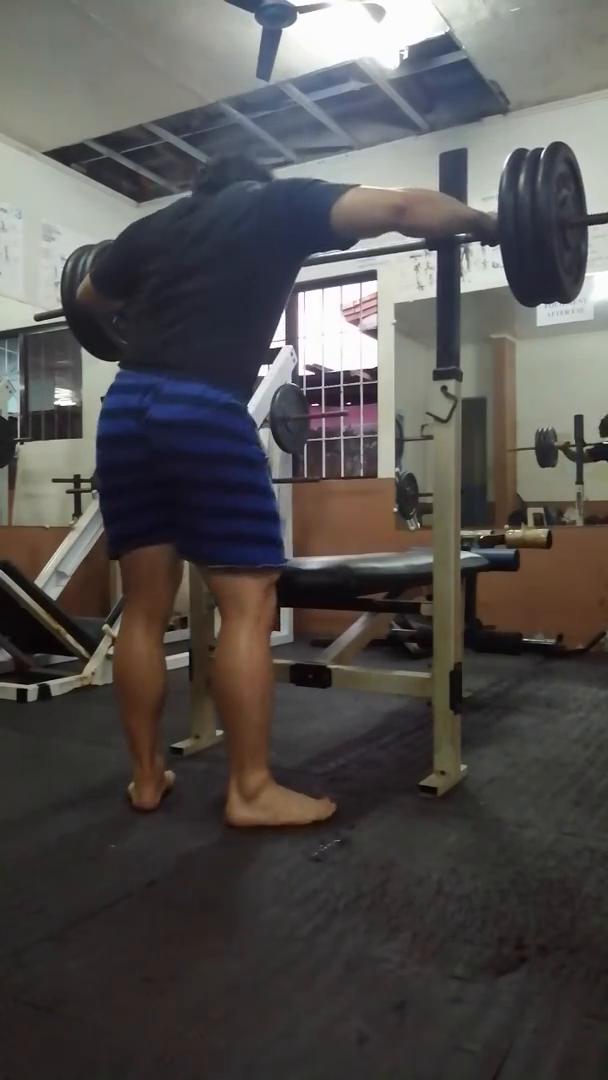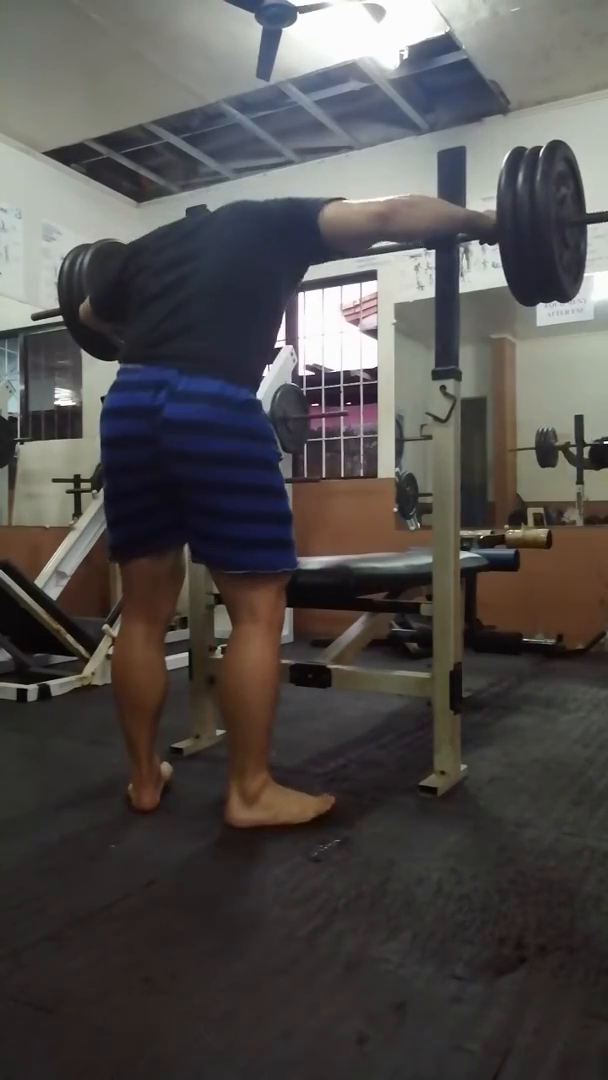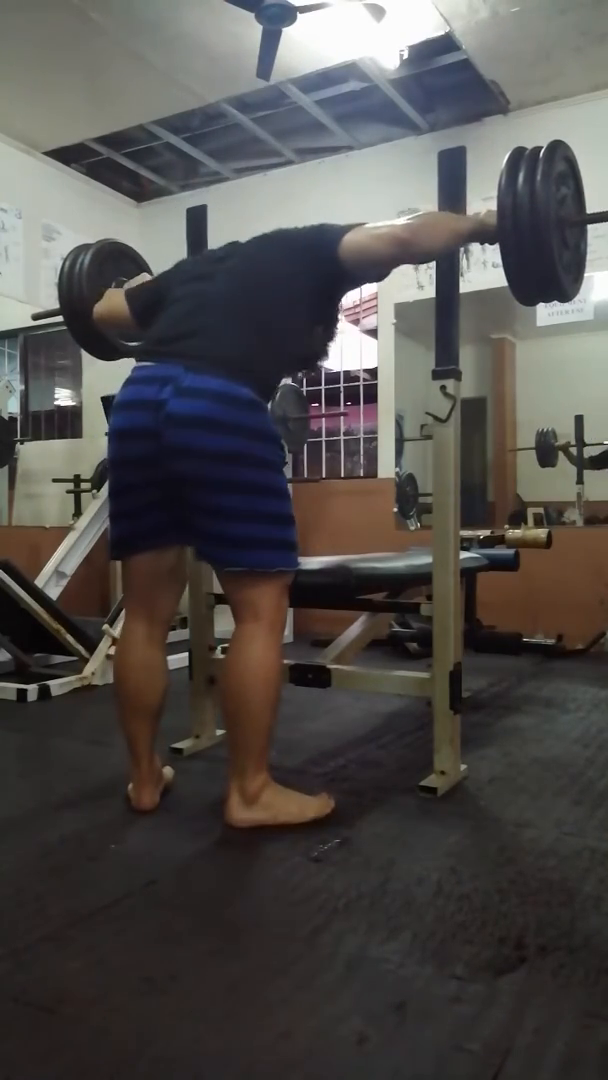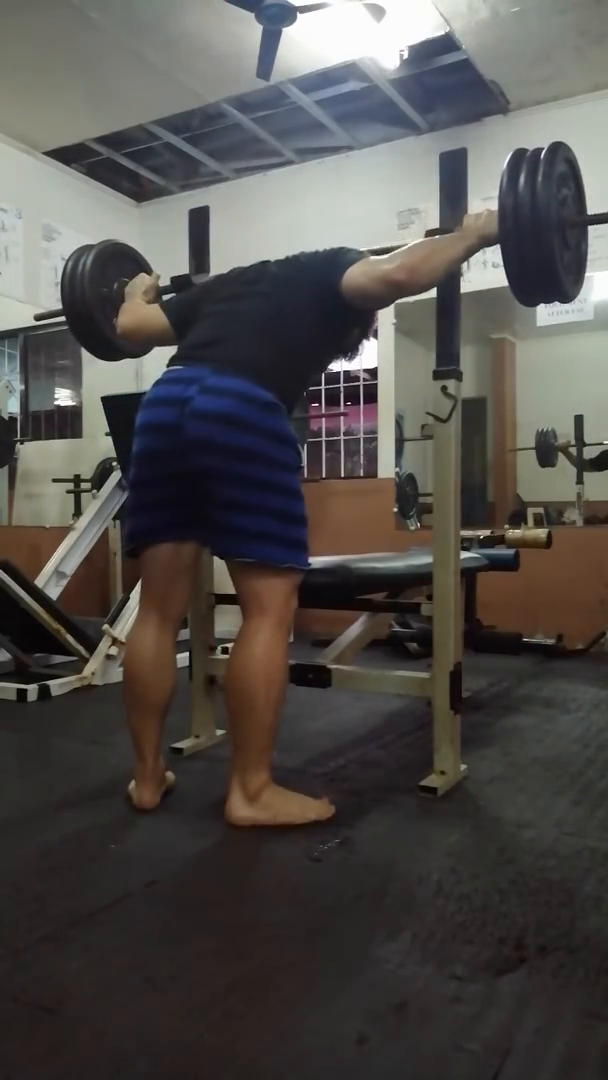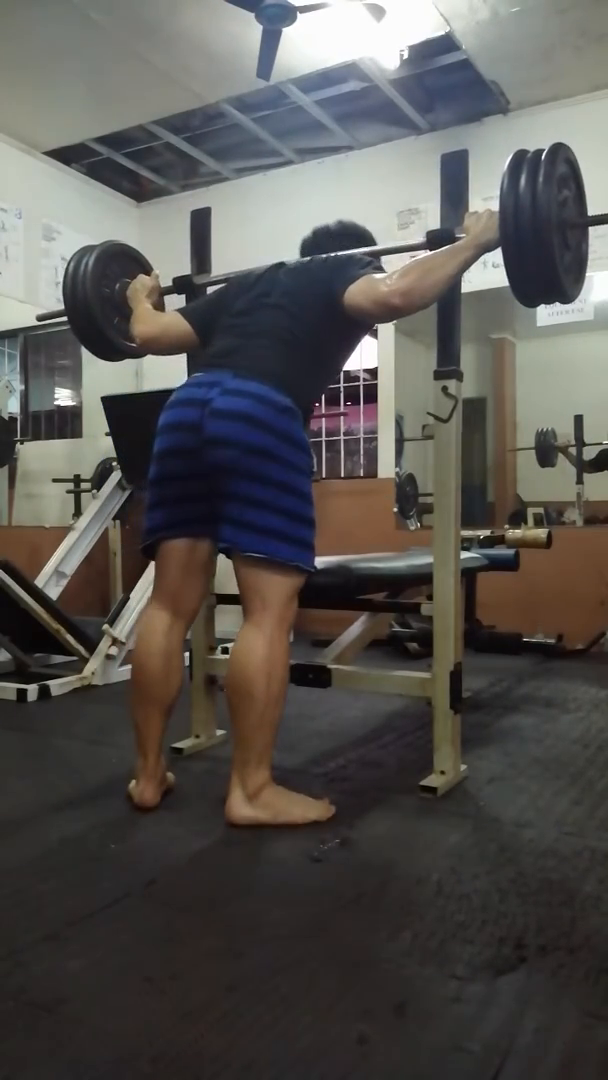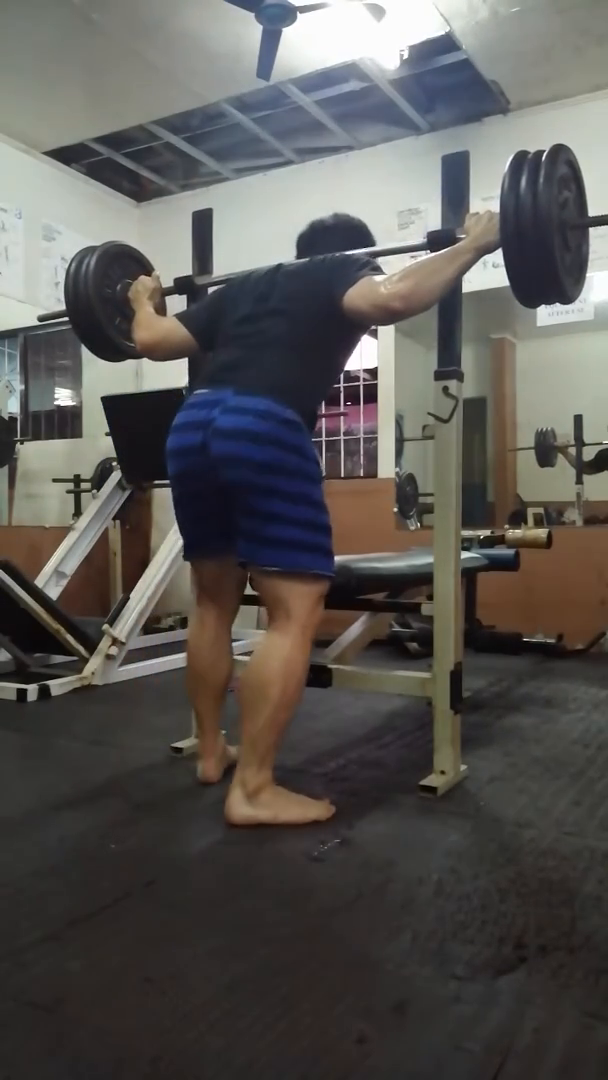
dt=0.5s
person 1, frame 1
left shoulder: (156, 224)
right shoulder: (279, 204)
left elbow: (87, 295)
right elbow: (400, 206)
right wrist: (482, 223)
left hip: (124, 406)
right hip: (205, 412)
left knee: (144, 610)
right knee: (248, 605)
left ankle: (146, 776)
right ankle: (252, 790)
person 1, frame 2
left shoulder: (154, 244)
right shoulder: (278, 224)
left elbow: (91, 314)
right elbow: (382, 213)
right wrist: (477, 221)
left hip: (127, 404)
right hip: (213, 408)
left knee: (144, 612)
right knee: (258, 609)
left ankle: (144, 778)
right ankle: (251, 793)
person 1, frame 3
left shoulder: (200, 265)
right shoulder: (309, 254)
left elbow: (105, 312)
right elbow: (400, 238)
left wrist: (141, 289)
right wrist: (479, 226)
left hip: (137, 401)
right hip: (219, 409)
left knee: (146, 615)
right knee: (261, 608)
left ankle: (144, 778)
right ankle: (250, 792)
person 1, frame 4
left shoulder: (235, 282)
right shoulder: (334, 271)
left elbow: (130, 326)
right elbow: (395, 273)
left wrist: (137, 293)
right wrist: (474, 235)
left hip: (163, 404)
right hip: (241, 412)
left knee: (159, 611)
right knee: (269, 609)
left ankle: (147, 776)
right ankle: (251, 792)
person 1, frame 5
left shoulder: (249, 283)
right shoulder: (347, 273)
left elbow: (149, 333)
right elbow: (391, 295)
left wrist: (141, 297)
right wrist: (475, 243)
left hip: (186, 409)
right hip: (259, 417)
left knee: (170, 605)
right knee: (269, 611)
left ankle: (148, 773)
right ankle: (251, 790)
person 1, frame 6
left shoulder: (245, 286)
right shoulder: (343, 271)
left elbow: (150, 340)
right elbow: (389, 298)
left wrist: (143, 300)
right wrist: (474, 244)
left hip: (192, 426)
right hip: (263, 432)
left knee: (215, 606)
right knee: (295, 613)
left ankle: (212, 752)
right ankle: (254, 787)
